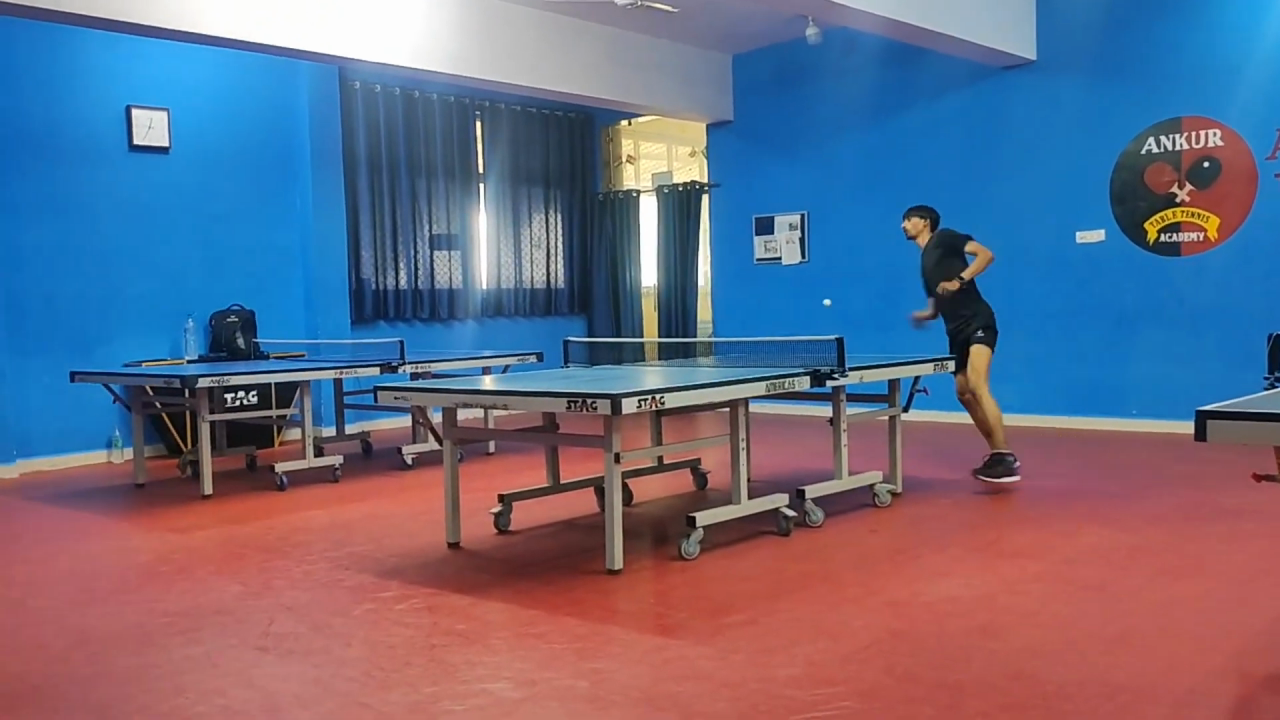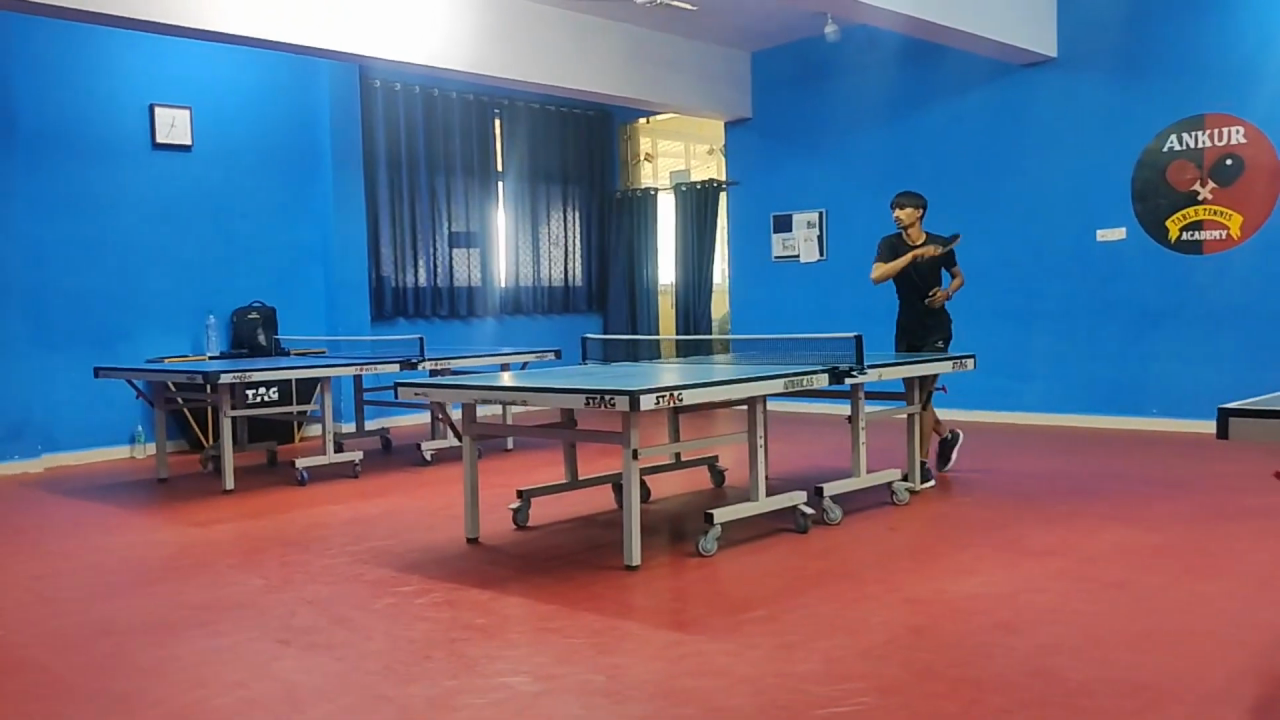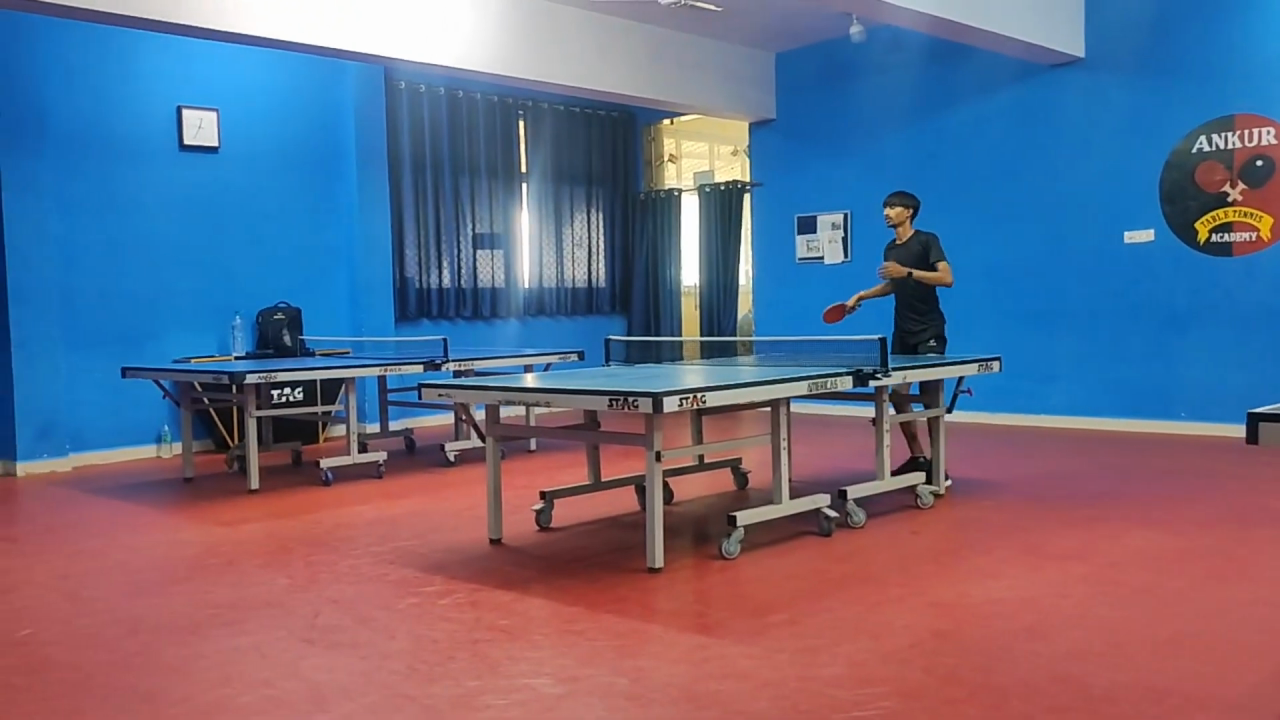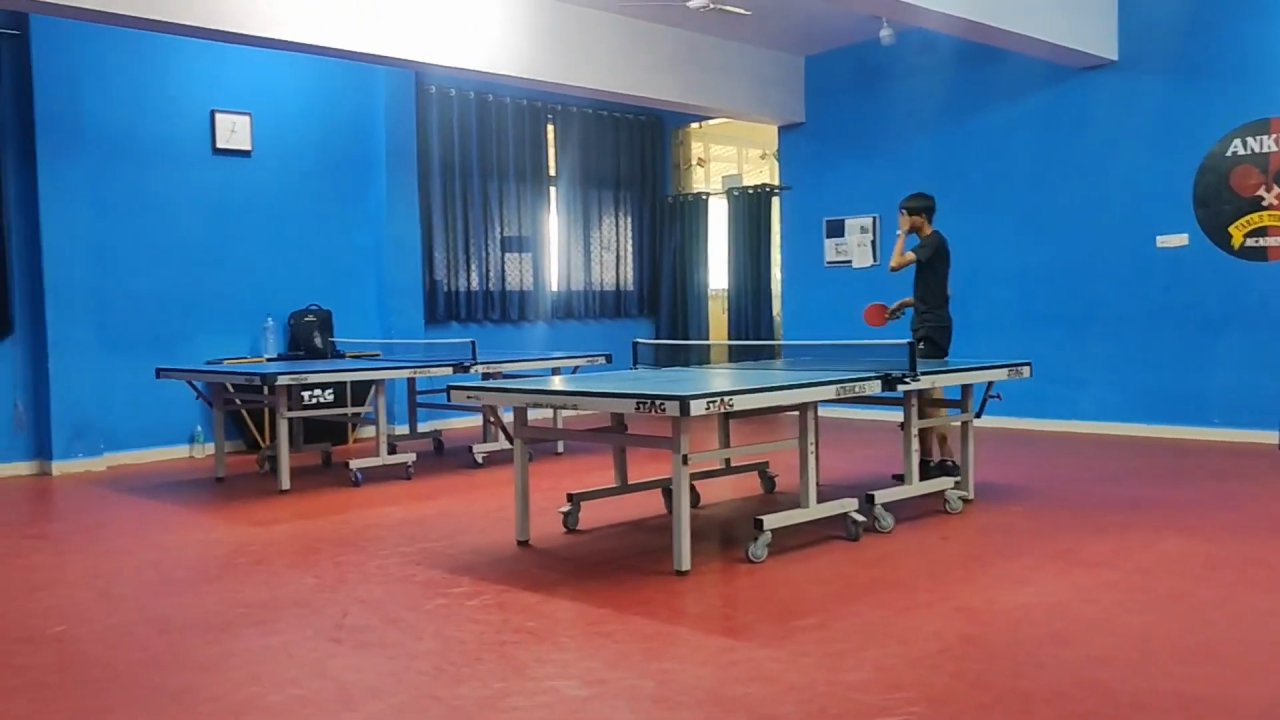
dt=0.4s
person 1, frame 1
left shoulder: (944, 237)
right shoulder: (925, 259)
left elbow: (986, 255)
right elbow: (935, 308)
left wrist: (959, 280)
right wrist: (924, 315)
left hip: (977, 322)
right hip: (957, 328)
left knee: (976, 385)
right knee: (965, 394)
left ankle: (1003, 457)
right ankle: (1000, 456)
person 1, frame 2
left shoulder: (940, 245)
right shoulder: (890, 244)
left elbow: (959, 277)
right elbow: (876, 277)
left wrist: (947, 292)
right wrist: (913, 254)
left hip: (936, 329)
right hip: (906, 330)
left knee: (922, 394)
left ankle: (923, 465)
right ankle: (946, 436)
person 1, frame 3
left shoulder: (927, 240)
right shoulder: (890, 249)
left elbow: (947, 278)
left wrist: (908, 272)
right wrist: (859, 296)
left hip: (929, 329)
right hip: (902, 332)
left knee: (930, 396)
right knee: (898, 396)
right ankle: (918, 458)
person 1, frame 4
left shoulder: (933, 241)
right shoulder: (929, 243)
left elbow: (895, 265)
left wrist: (901, 234)
right wrist: (906, 303)
left hip: (932, 328)
right hip: (928, 327)
left knee: (919, 394)
right knee: (929, 396)
left ankle: (929, 462)
right ankle: (946, 461)
